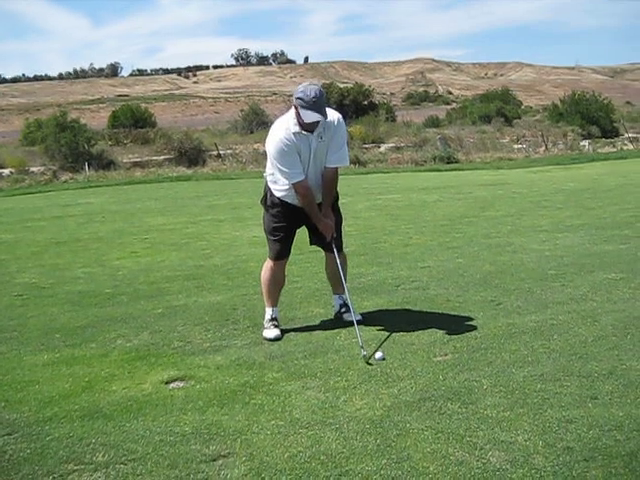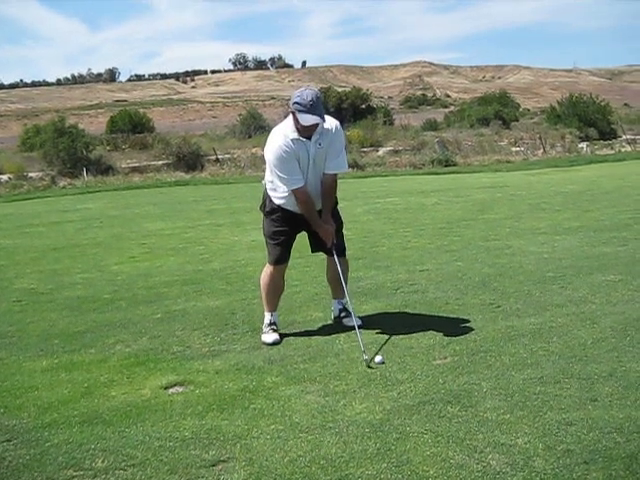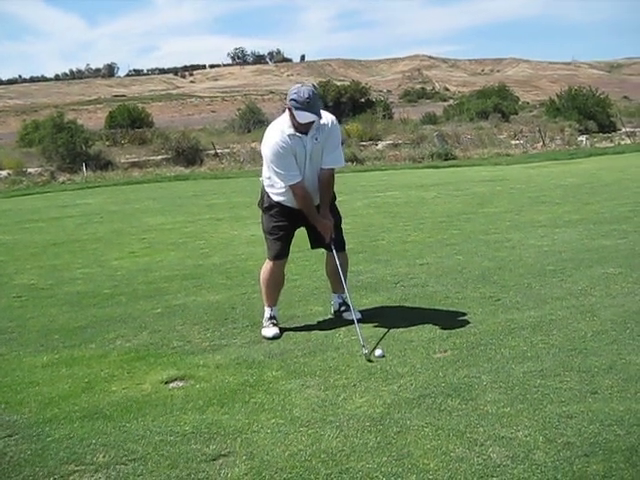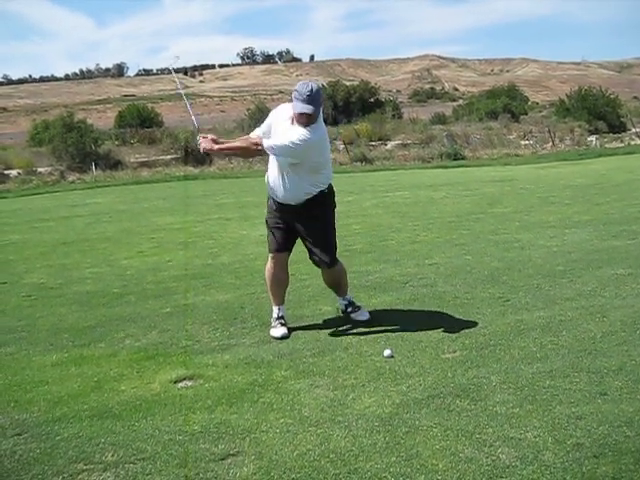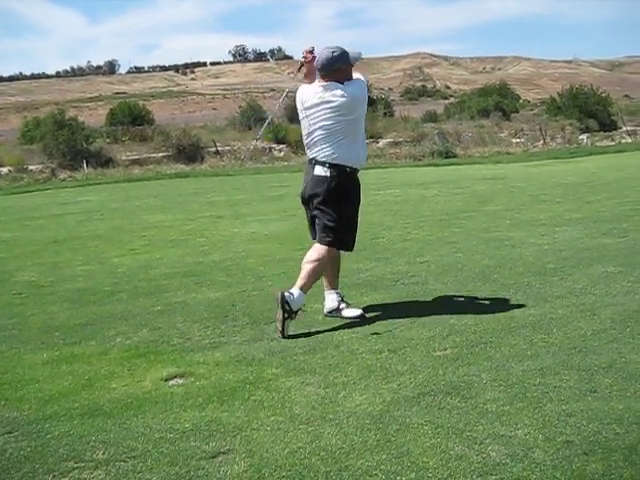
dt=1s
person 1, frame 1
left shoulder: (335, 122)
right shoulder: (281, 136)
left elbow: (331, 171)
right elbow: (300, 187)
left wrist: (327, 209)
right wrist: (319, 220)
left hip: (322, 196)
right hip: (284, 200)
left knee: (335, 249)
right knee: (277, 258)
left ankle: (340, 303)
right ankle: (271, 316)
person 1, frame 2
left shoulder: (333, 129)
right shoulder: (279, 143)
left elbow: (330, 178)
right elbow: (299, 193)
left wrist: (327, 216)
right wrist: (319, 226)
left hip: (321, 202)
right hip: (283, 207)
left knee: (338, 254)
right knee: (277, 263)
left ankle: (339, 308)
right ankle: (270, 321)
person 1, frame 3
left shoulder: (329, 124)
right shoulder: (276, 139)
left elbow: (327, 173)
right elbow: (296, 188)
left wrist: (325, 210)
right wrist: (317, 221)
left hip: (319, 198)
right hip: (281, 203)
left knee: (338, 249)
right knee: (276, 259)
left ankle: (339, 302)
right ankle: (269, 315)
person 1, frame 4
left shoulder: (311, 137)
right shoulder: (281, 112)
left elbow: (260, 148)
right elbow: (256, 137)
left wrist: (217, 149)
right wrist: (220, 142)
left hip: (314, 204)
right hip: (280, 201)
left knee: (327, 261)
right knee: (277, 257)
left ankle: (346, 301)
right ankle: (278, 314)
person 1, frame 5
left shoulder: (304, 94)
right shoulder: (352, 94)
right elbow: (355, 76)
left wrist: (311, 65)
right wrist: (317, 62)
left hip: (316, 175)
right hip: (338, 179)
left knee: (329, 240)
right knee: (328, 243)
left ankle: (332, 299)
right ankle: (294, 297)
